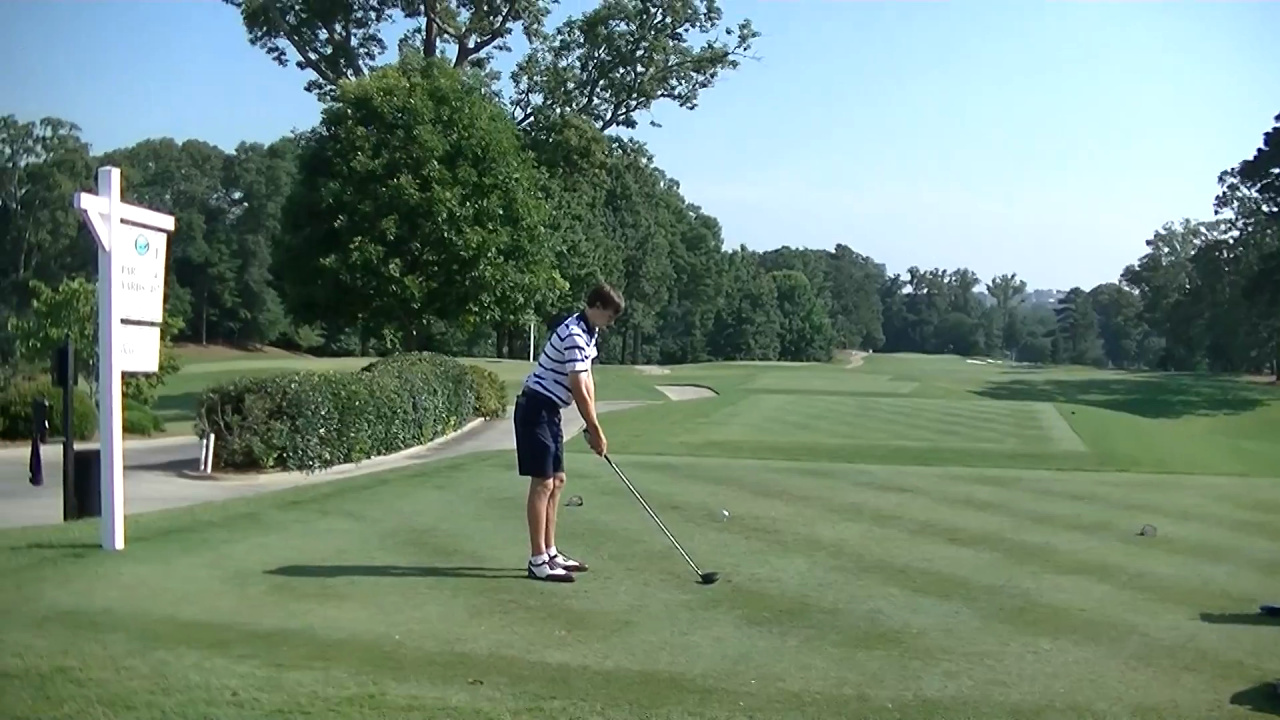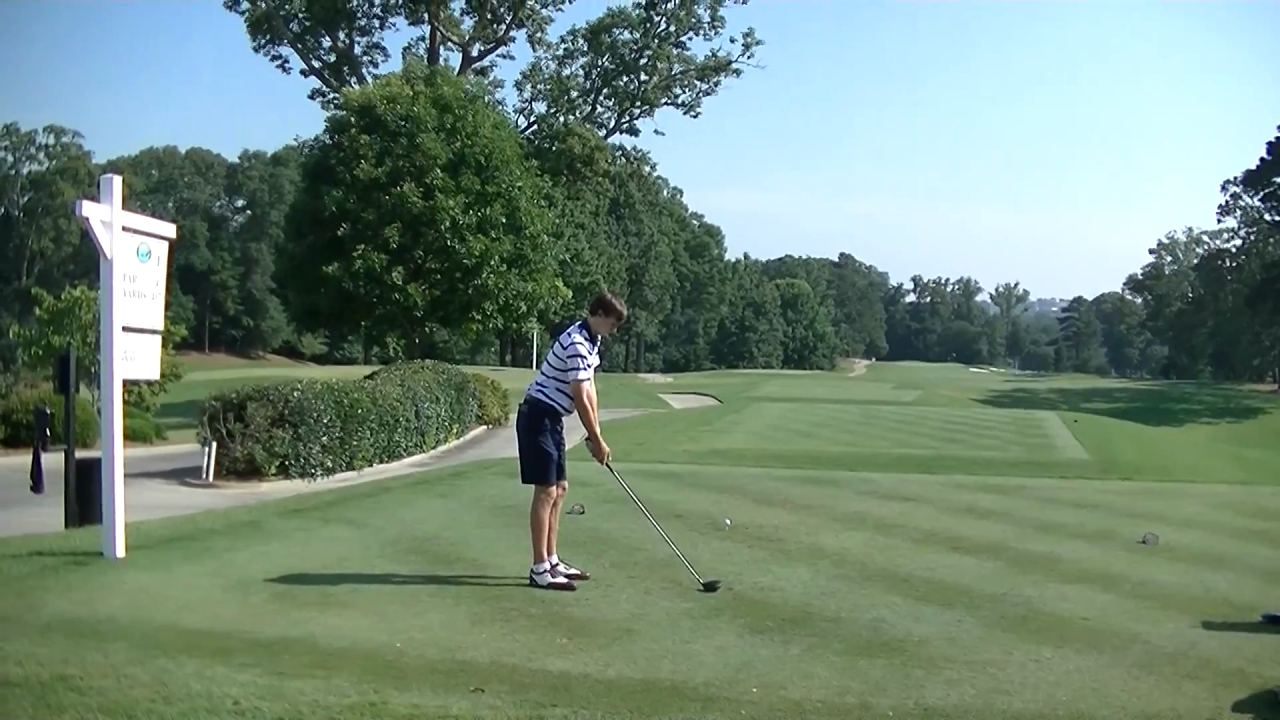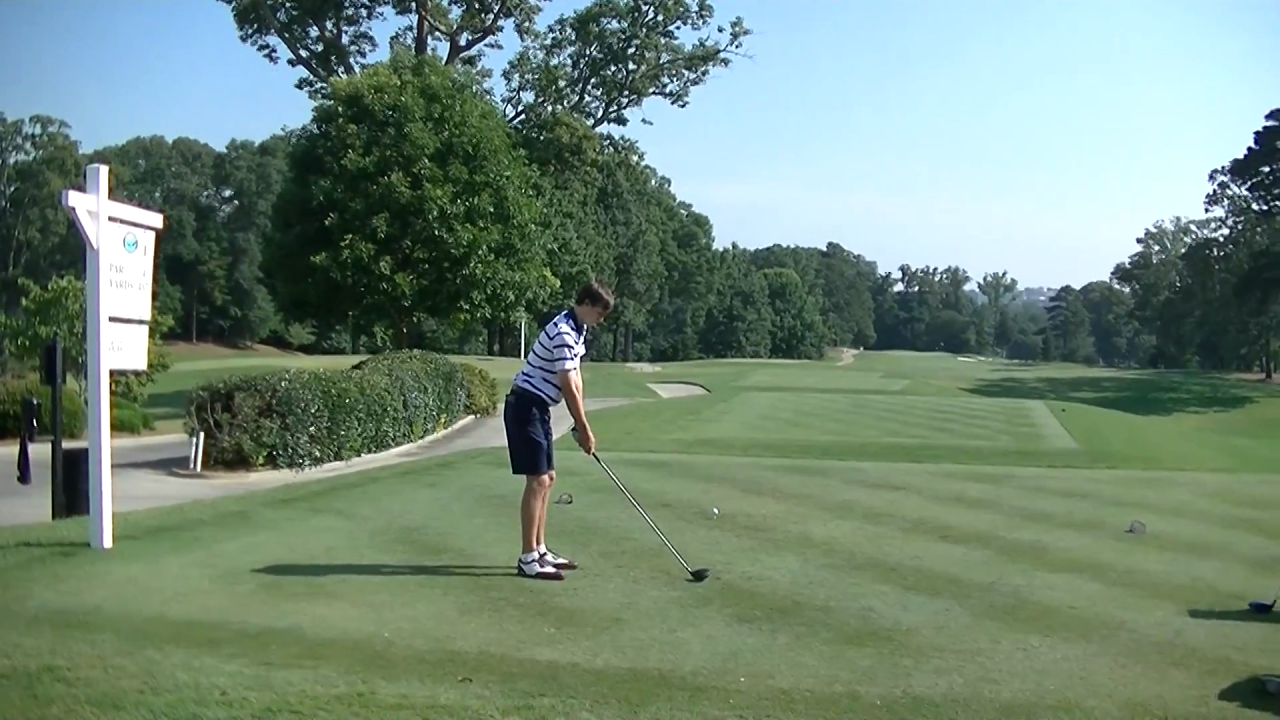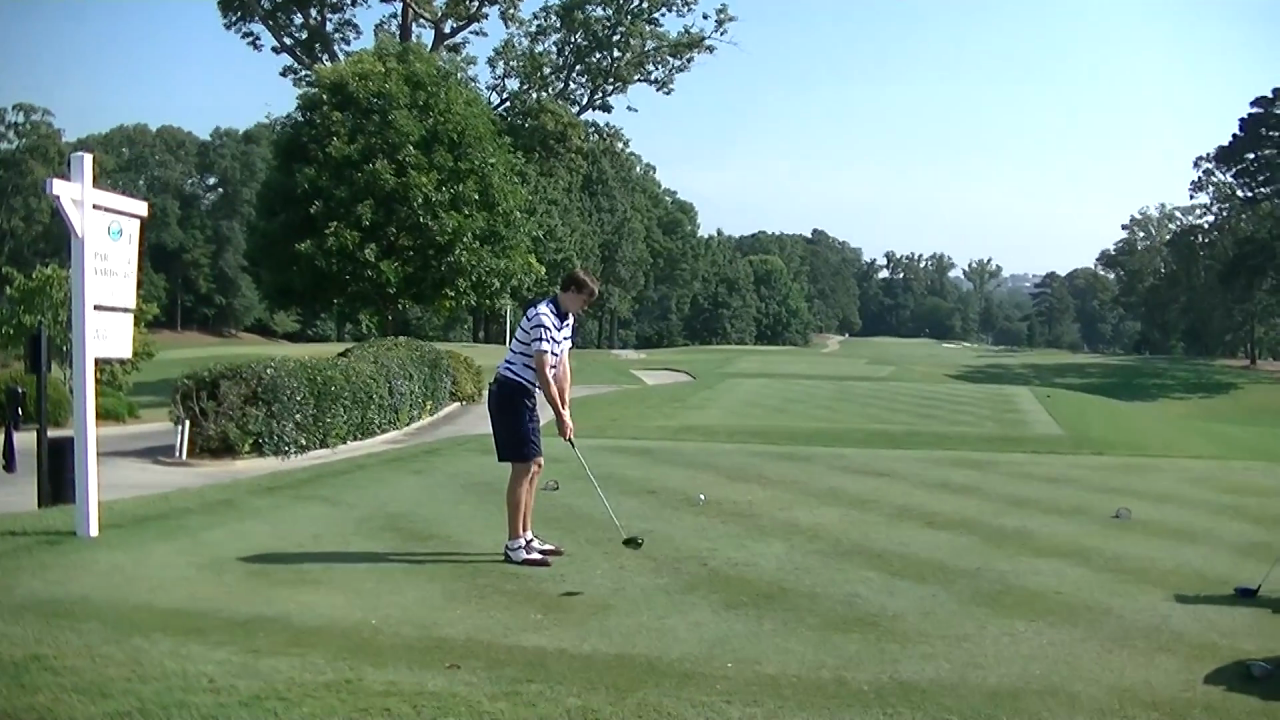
dt=0.3s
person 1, frame 1
left shoulder: (588, 331)
right shoulder: (574, 335)
left elbow: (588, 380)
right elbow: (578, 390)
left wrist: (593, 425)
right wrist: (596, 431)
left hip: (549, 410)
right hip: (536, 409)
left knee: (557, 481)
right knee: (542, 483)
left ankle: (550, 552)
right ankle: (538, 560)
person 1, frame 2
left shoulder: (591, 340)
right shoulder: (577, 343)
left elbow: (590, 389)
right elbow: (580, 399)
left wrist: (596, 433)
right wrist: (597, 440)
left hip: (551, 418)
right hip: (538, 417)
left knee: (559, 489)
right knee: (546, 491)
left ankle: (551, 561)
right ankle: (539, 568)
person 1, frame 3
left shoulder: (577, 329)
right shoulder: (563, 333)
left elbow: (576, 377)
right elbow: (568, 389)
left wrist: (581, 425)
right wrist: (585, 430)
left hip: (538, 408)
right hip: (525, 406)
left knee: (548, 478)
right knee: (537, 480)
left ankle: (540, 550)
right ankle: (528, 558)
person 1, frame 4
left shoulder: (566, 319)
right shoulder: (543, 316)
left elbow: (563, 366)
right elbow: (542, 372)
left wrist: (566, 409)
right wrist: (560, 415)
left hip: (525, 395)
right hip: (509, 393)
left knee: (535, 465)
right knee: (522, 467)
left ankle: (526, 536)
right ankle: (515, 545)
